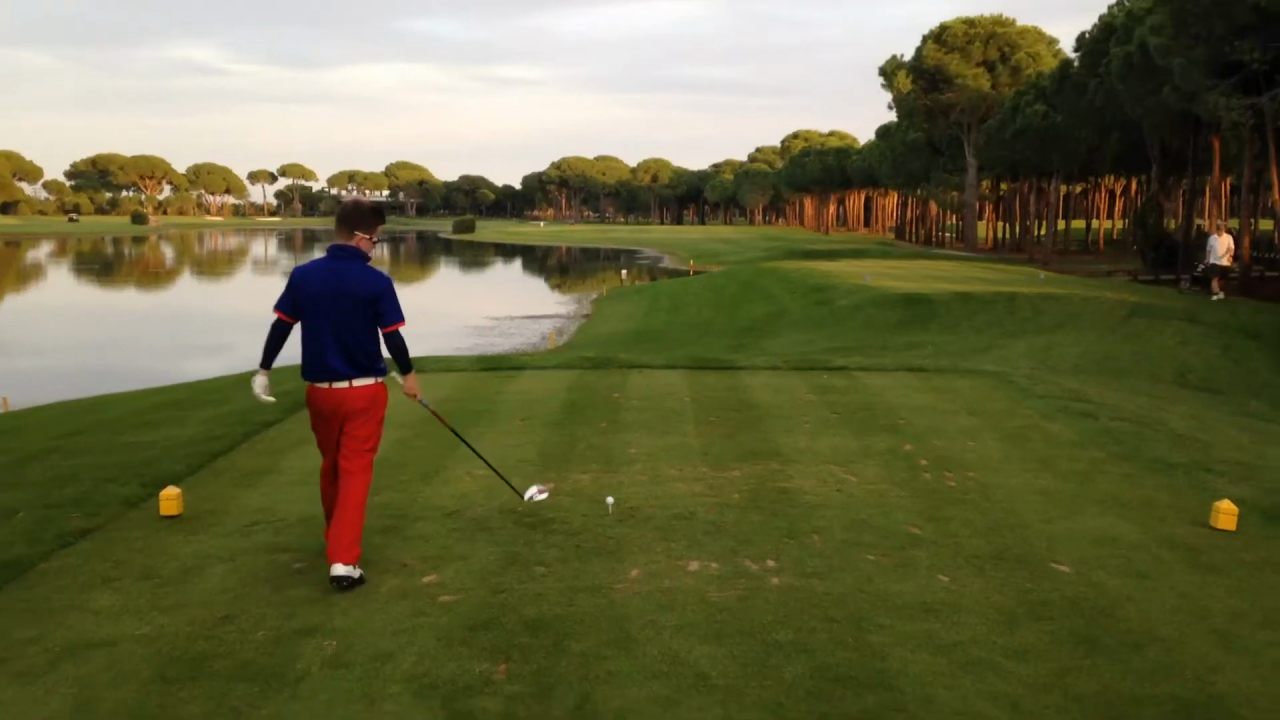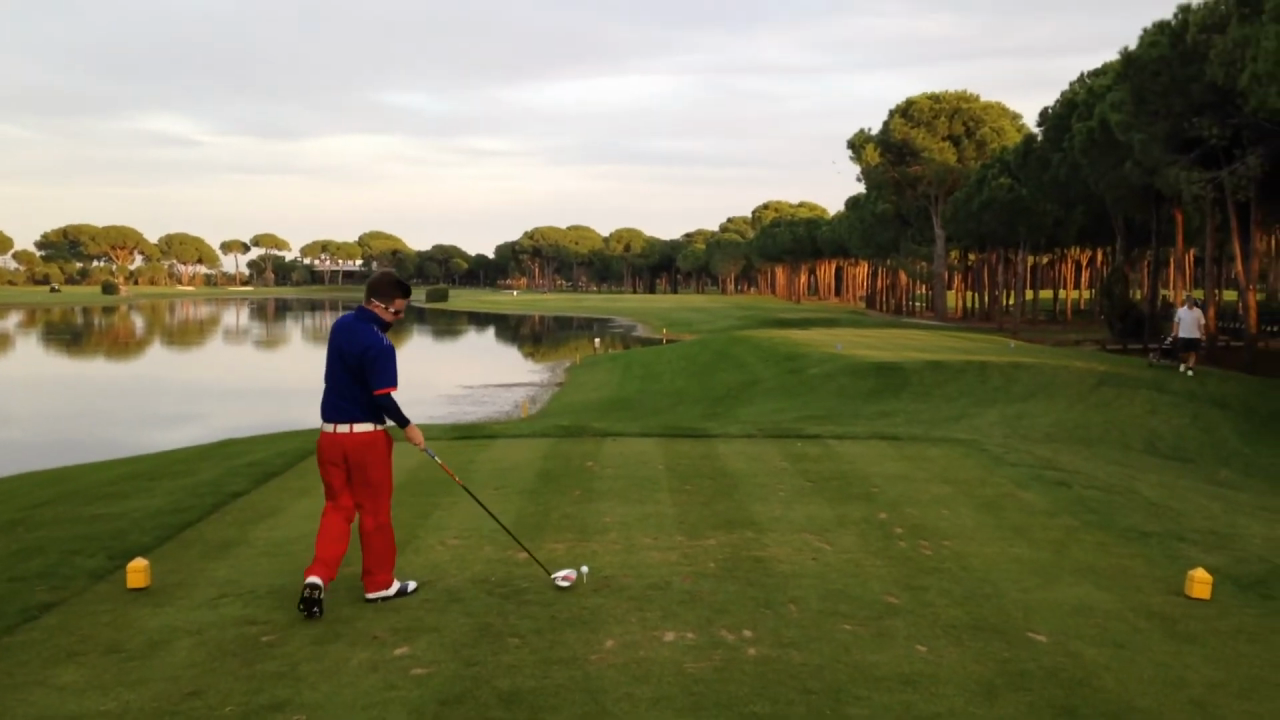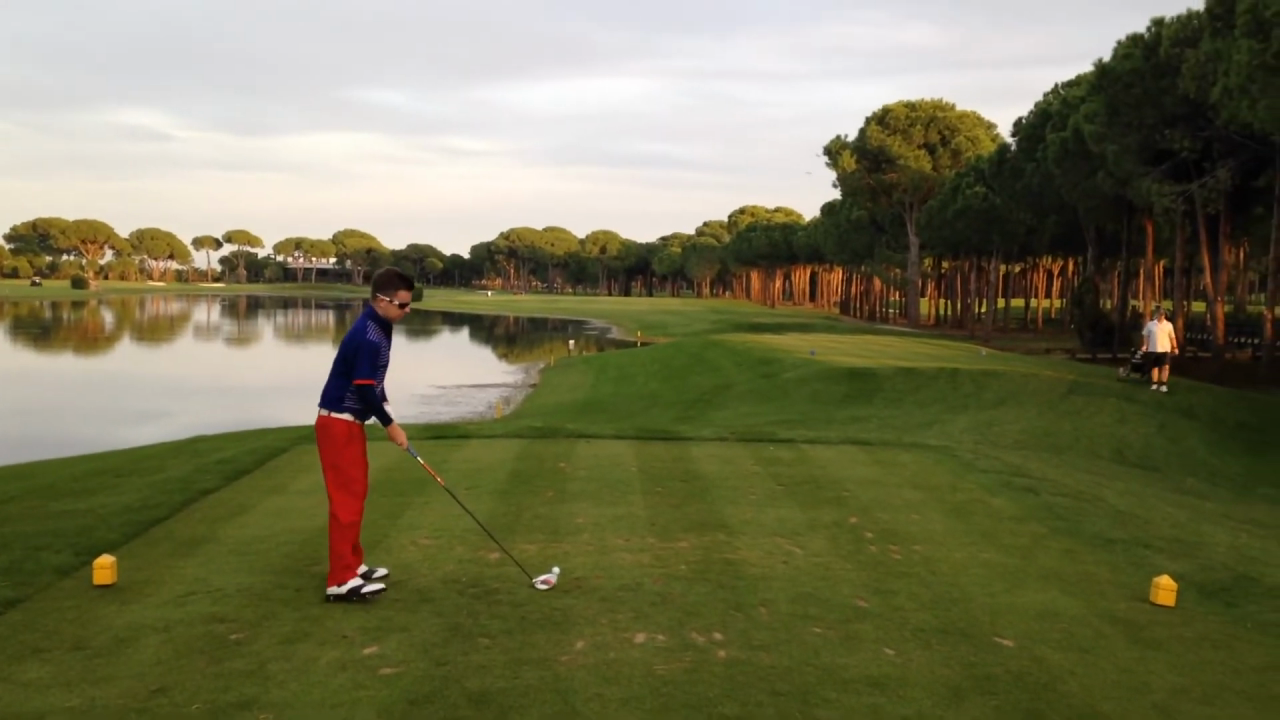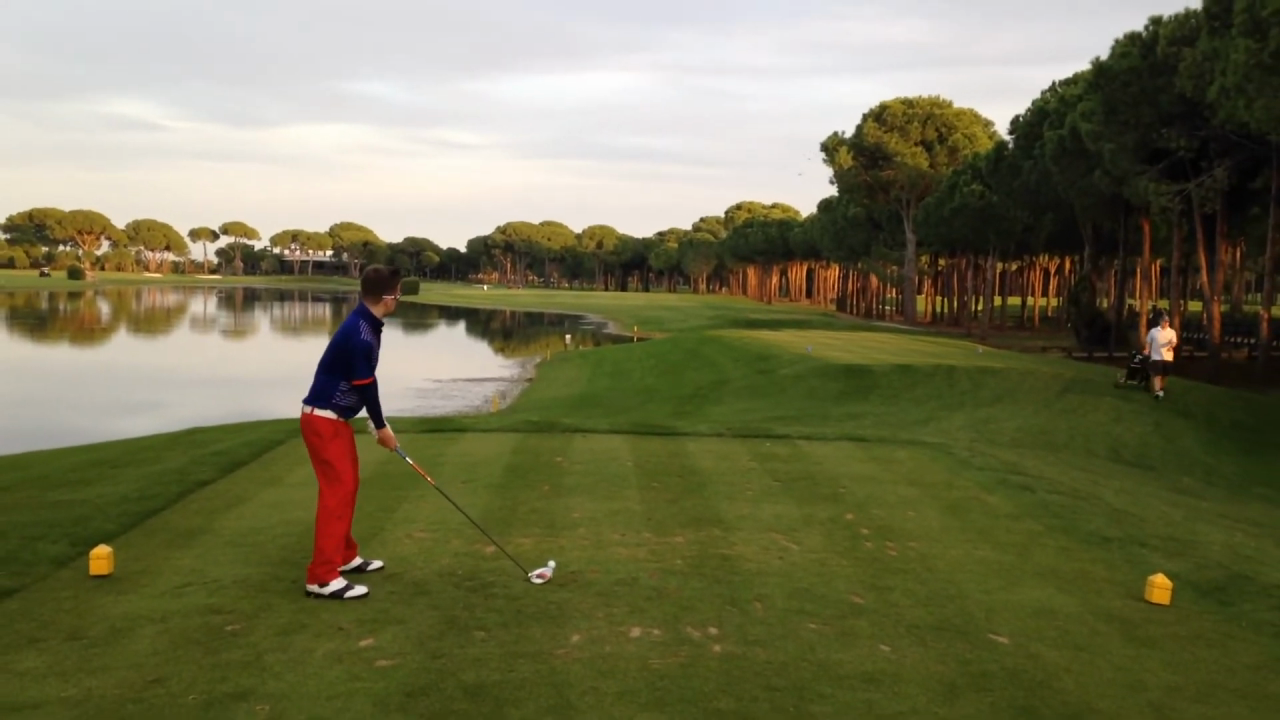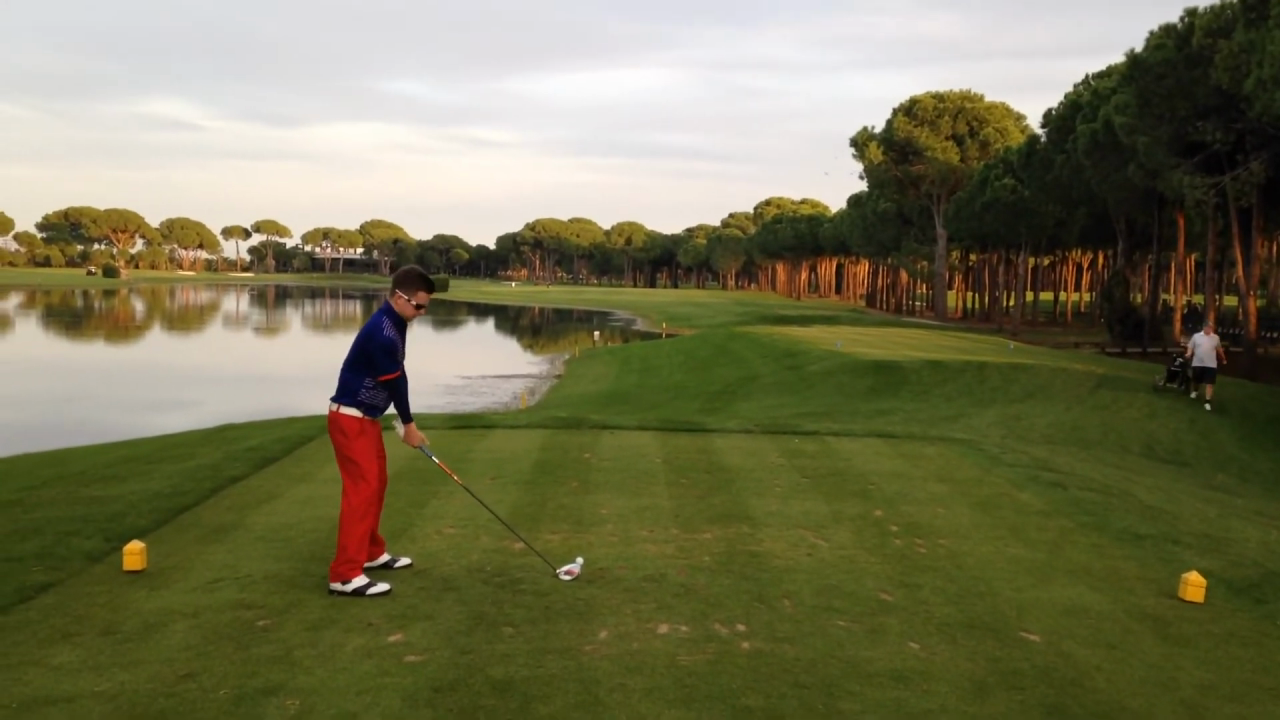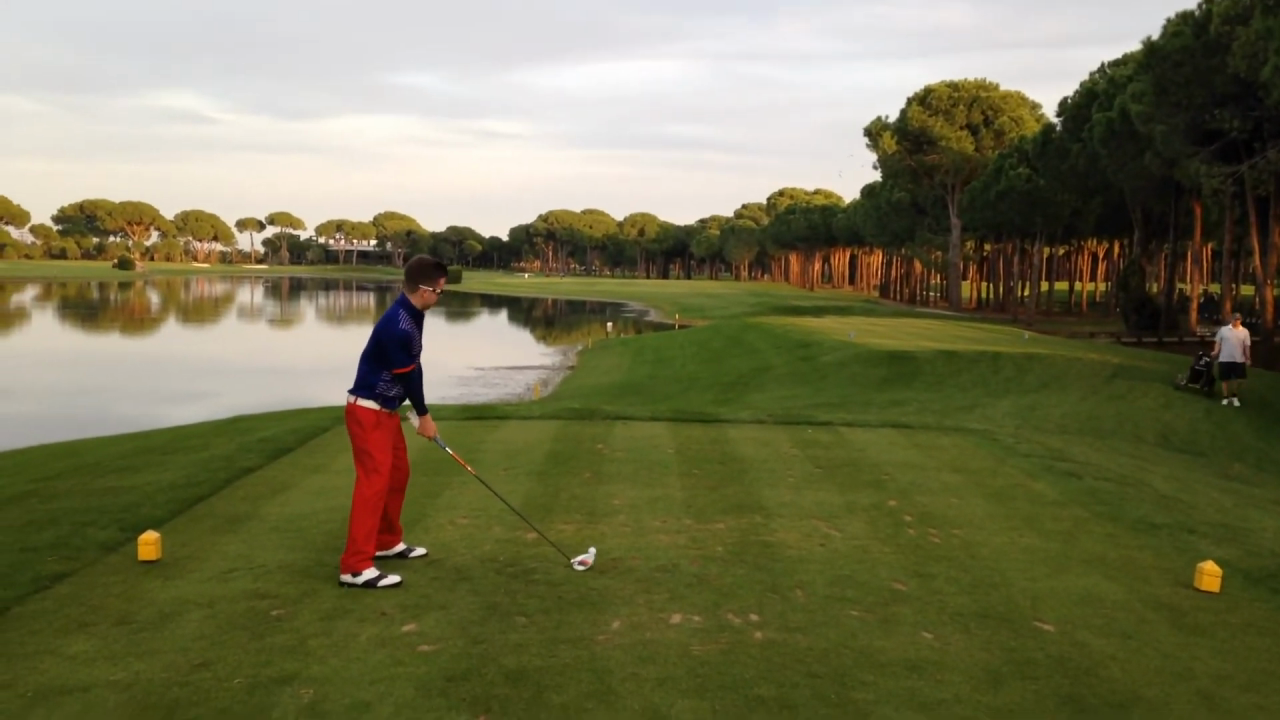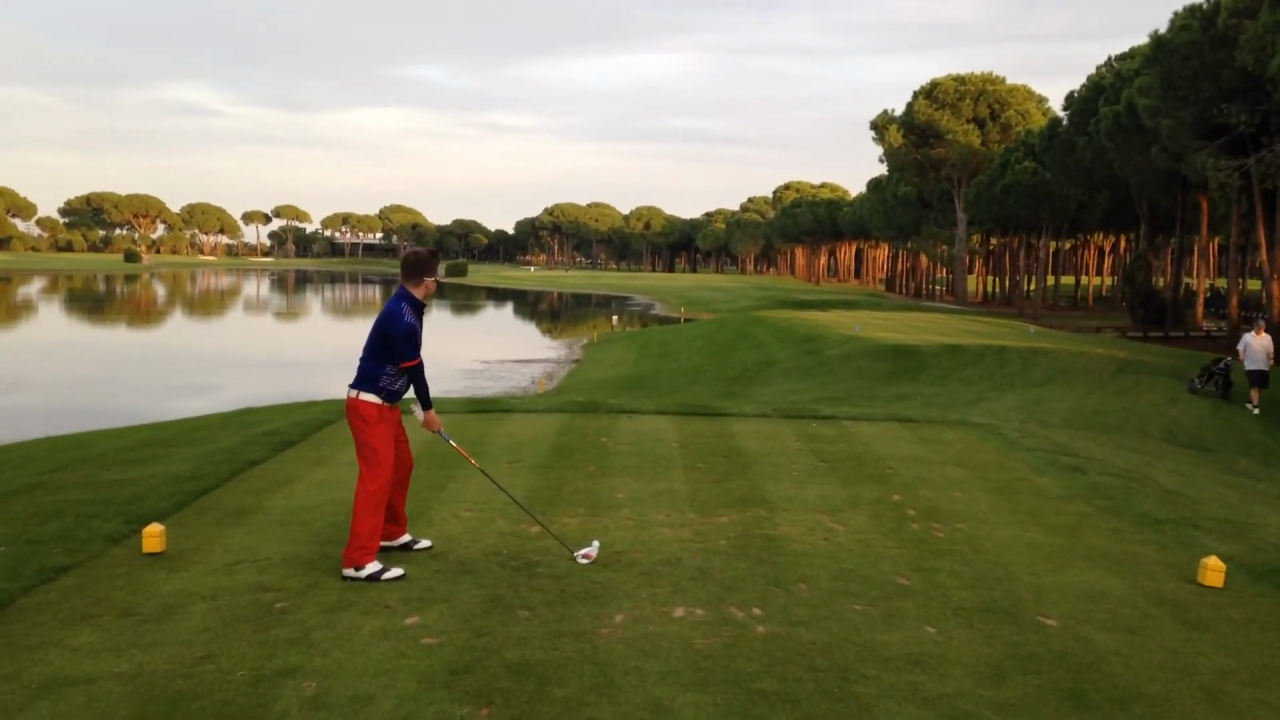
dt=0.7s
person 1, frame 1
left shoulder: (302, 275)
right shoulder: (377, 282)
left elbow: (281, 326)
right elbow: (393, 336)
left wrist: (264, 369)
right wrist: (408, 373)
left hip: (320, 389)
right hip: (364, 390)
left knee: (331, 465)
right knee: (355, 470)
left ankle: (337, 540)
right ankle: (344, 558)
person 1, frame 2
left shoulder: (341, 325)
right shoulder: (379, 345)
right elbow: (382, 398)
right wrist: (407, 427)
left hip: (330, 433)
right hip: (366, 435)
left knee: (337, 507)
right knee: (374, 510)
left ankle: (317, 576)
right ankle: (379, 583)
person 1, frame 3
left shoulder: (377, 327)
right shoulder: (368, 336)
right elbow: (364, 389)
left wrist: (385, 404)
right wrist: (390, 425)
left hip: (348, 421)
right hip: (338, 423)
left knee: (355, 493)
right knee: (346, 498)
left ankle: (350, 563)
right ankle: (341, 578)
person 1, frame 4
left shoulder: (364, 325)
right shoulder: (360, 335)
left elbow: (366, 382)
right elbow: (365, 386)
left wrist: (380, 423)
right wrist: (381, 428)
left hip: (336, 417)
right hip: (323, 418)
left knee: (347, 486)
right knee: (337, 490)
left ankle: (344, 556)
right ankle: (324, 576)
person 1, frame 5
left shoulder: (393, 323)
right shoulder: (381, 332)
left elbow: (397, 377)
right elbow: (393, 381)
left wrist: (406, 423)
right wrist: (408, 425)
left hip: (366, 417)
right hip: (350, 417)
left knee: (376, 483)
right knee: (362, 488)
left ankle: (370, 553)
right ankle: (345, 574)
person 1, frame 6
left shoulder: (414, 316)
right shoulder: (396, 325)
left elbow: (414, 368)
right elbow: (406, 375)
left wrist: (423, 413)
right wrist: (423, 417)
left hip: (386, 408)
right hip: (368, 410)
left knee: (397, 473)
right knee: (375, 480)
left ankle: (387, 542)
right ankle: (356, 567)
person 1, frame 7
left shoulder: (408, 308)
right shoulder: (402, 318)
left elbow: (413, 364)
right elbow: (413, 369)
left wrist: (423, 407)
right wrist: (428, 410)
left hip: (384, 402)
right hip: (369, 404)
left knee: (401, 464)
right knee: (377, 474)
left ankle: (392, 533)
right ankle: (358, 561)
